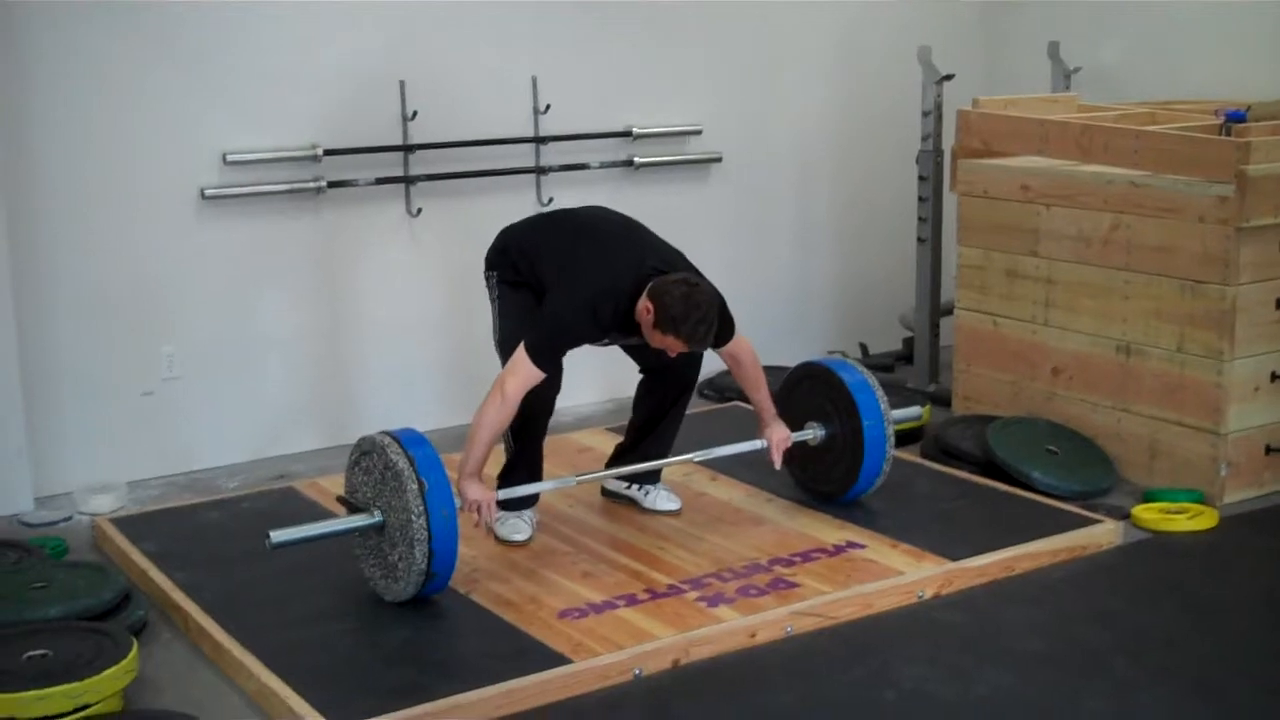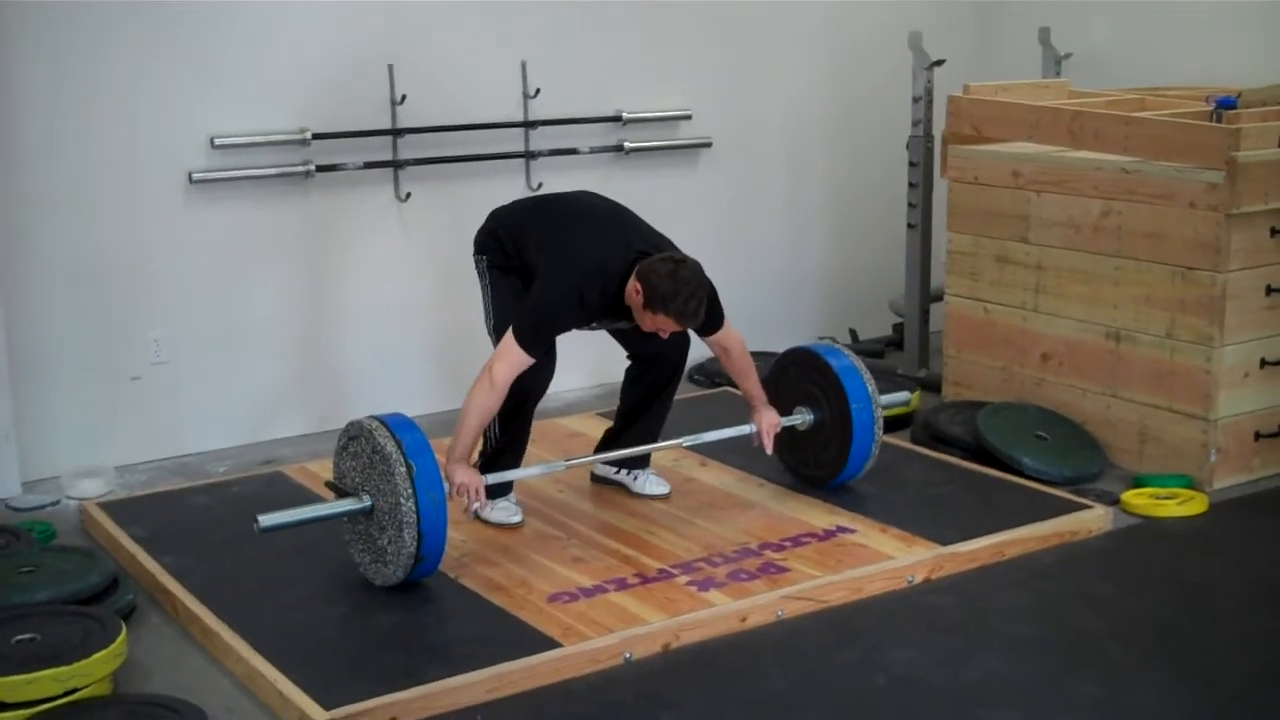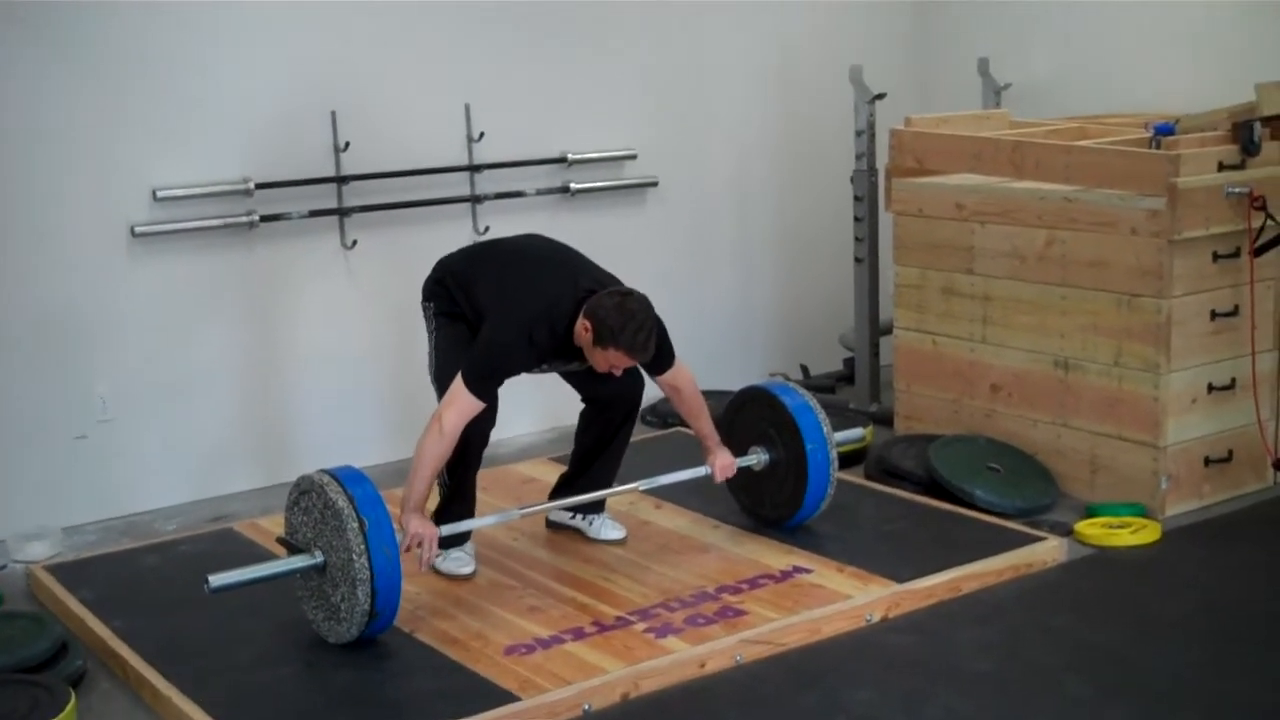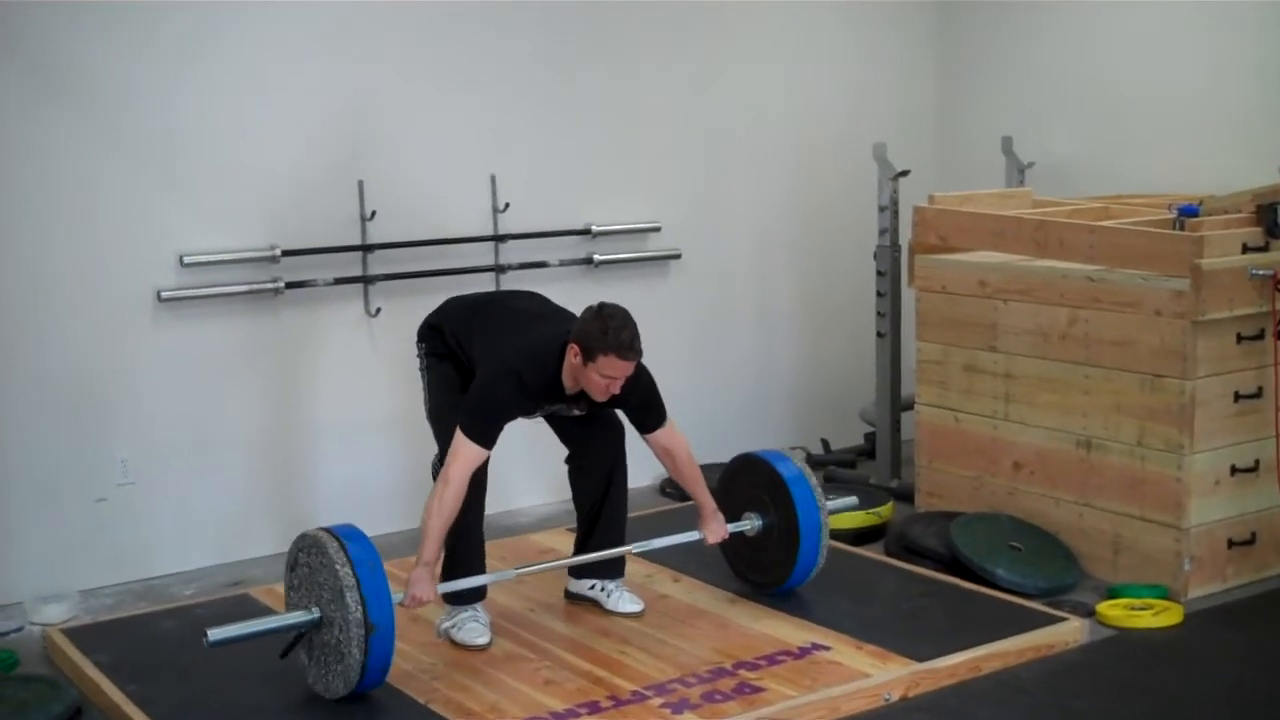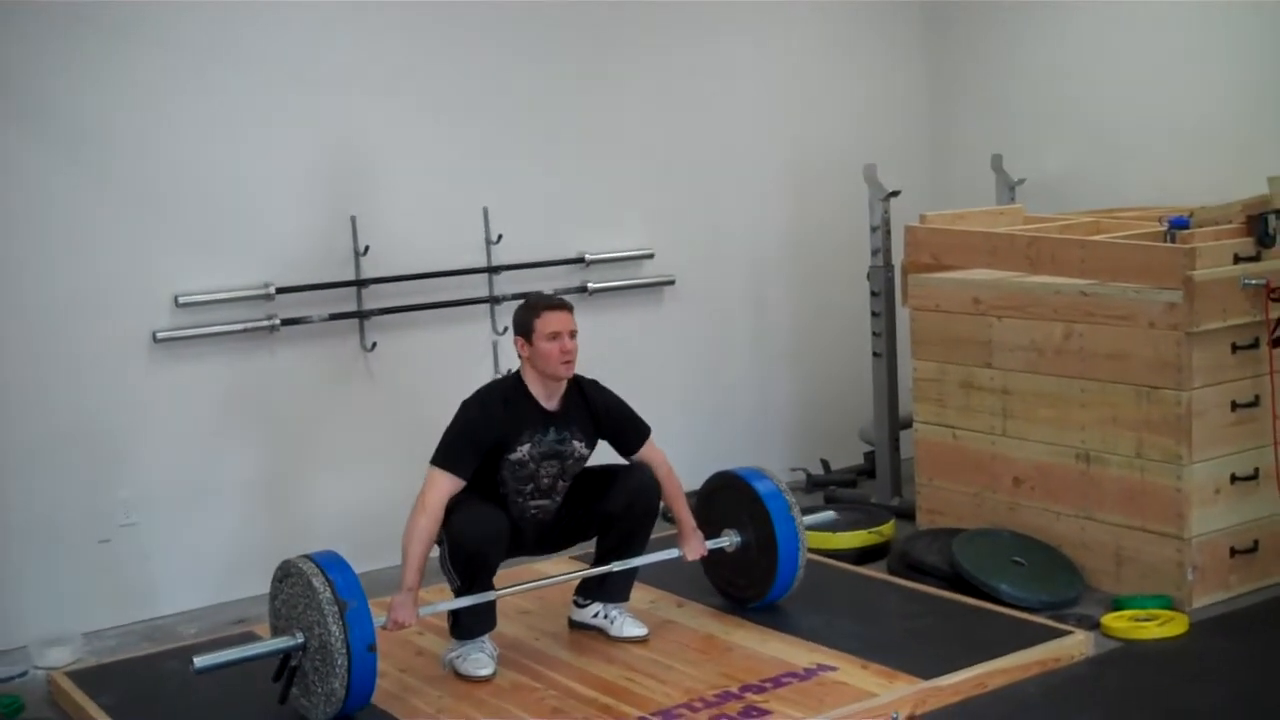
dt=1s
person 1, frame 1
left shoulder: (693, 299)
right shoulder: (585, 306)
left elbow: (737, 352)
right elbow: (509, 387)
left wrist: (769, 419)
right wrist: (469, 477)
right hip: (517, 268)
left knee: (683, 365)
right knee: (536, 384)
left ankle: (631, 474)
right ankle: (515, 502)
person 1, frame 2
left shoulder: (681, 283)
right shoulder: (575, 288)
left elbow: (727, 343)
right elbow: (499, 372)
left wrist: (759, 405)
right wrist: (457, 462)
right hip: (506, 252)
left knee: (671, 350)
right knee: (532, 368)
left ankle: (620, 460)
right ankle: (492, 485)
person 1, frame 3
left shoulder: (632, 322)
right shoulder: (523, 332)
left elbow: (677, 383)
right elbow: (448, 421)
left wrist: (713, 446)
right wrist: (412, 513)
right hip: (455, 299)
left knee: (623, 392)
right knee: (474, 416)
left ankle: (576, 505)
right ankle: (447, 536)
person 1, frame 4
left shoulder: (624, 371)
right shoulder: (514, 372)
left elbow: (668, 444)
right elbow: (456, 473)
left wrist: (708, 512)
right wrist: (423, 568)
right hip: (449, 348)
left knee: (603, 440)
right knee: (469, 466)
left ankle: (594, 575)
right ankle: (462, 603)
person 1, frame 5
left shoulder: (593, 399)
right shoulder: (488, 409)
left elbow: (655, 462)
right elbow: (432, 498)
left wrist: (688, 530)
right wrist: (407, 593)
left hip: (552, 514)
right hip: (490, 516)
left knee: (640, 487)
right knee: (477, 530)
left ankle: (597, 602)
right ankle: (470, 635)
